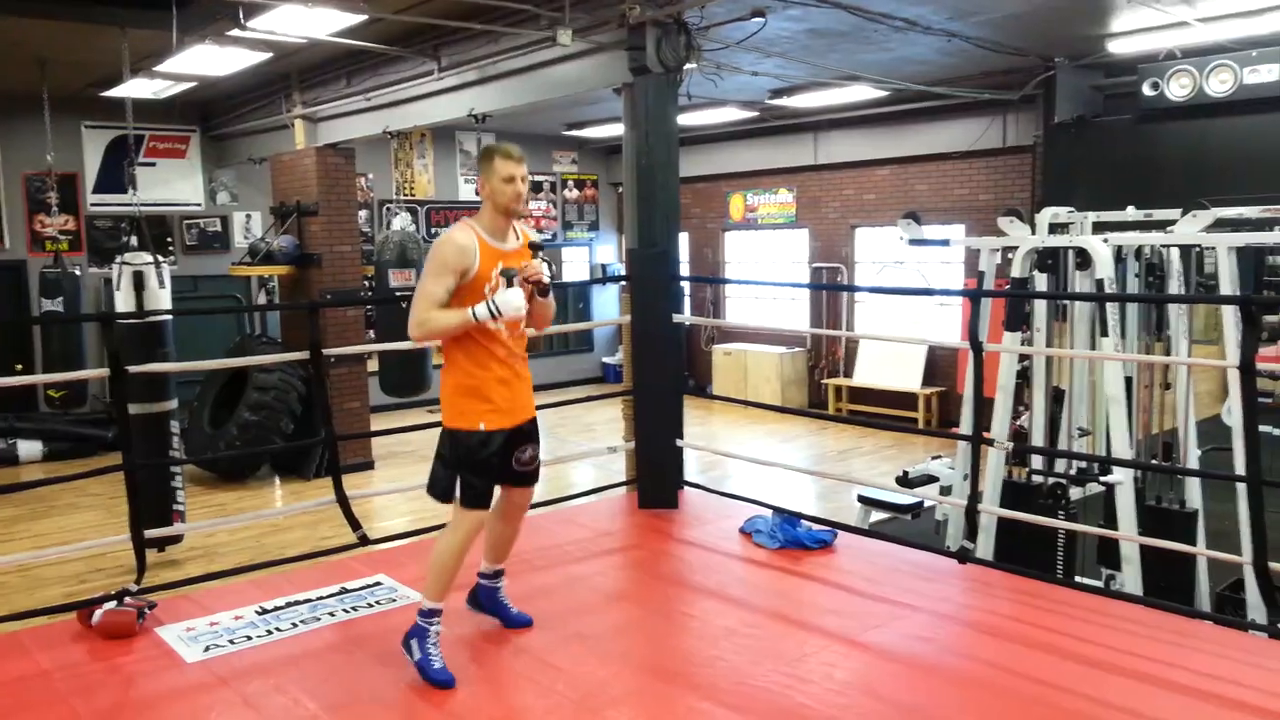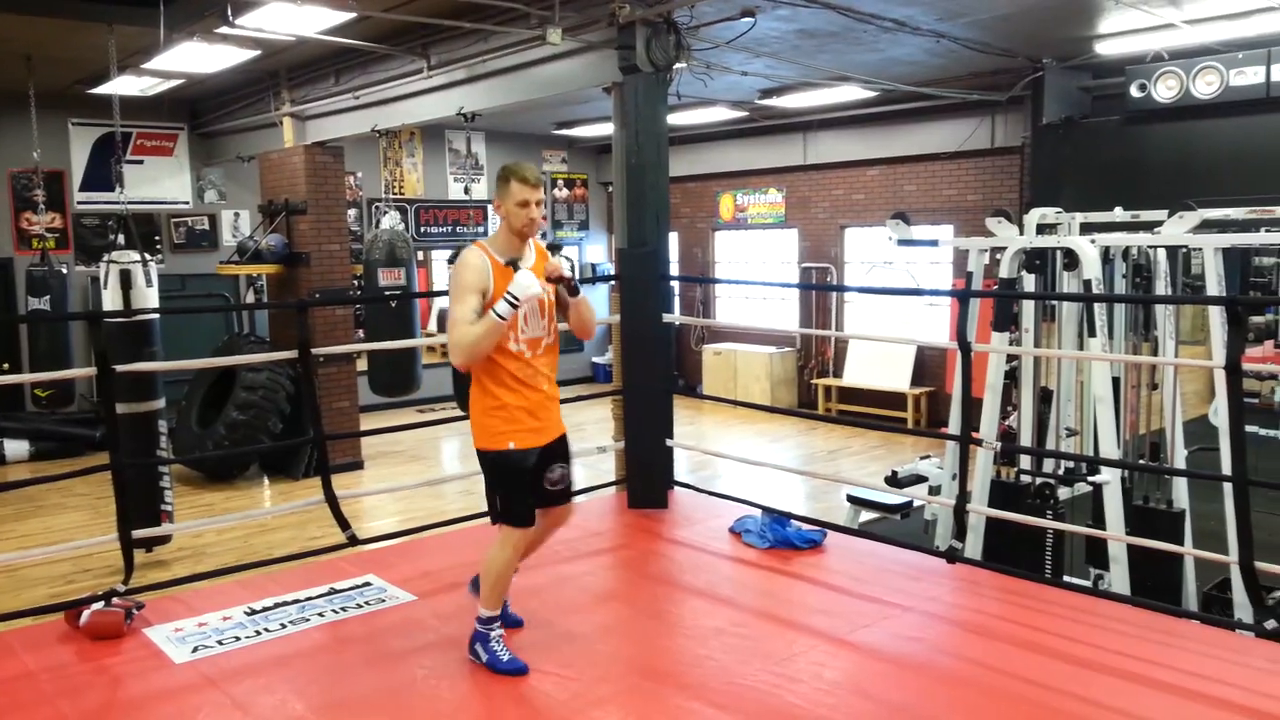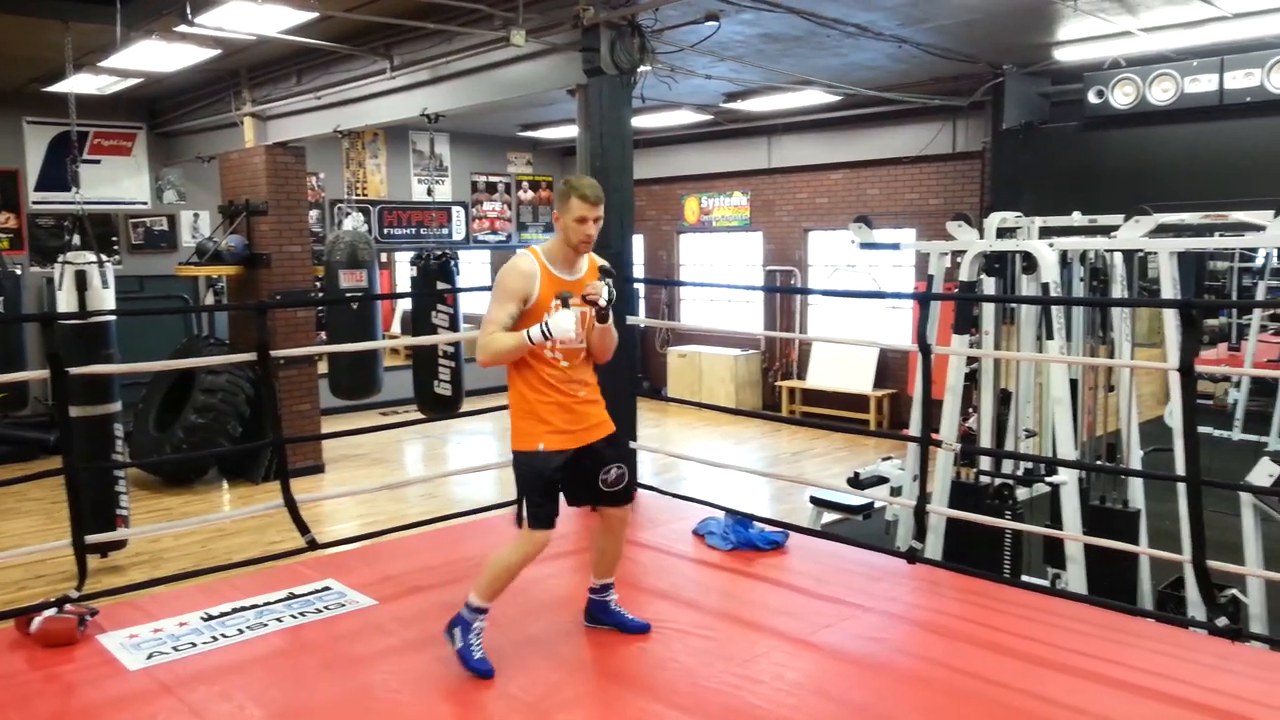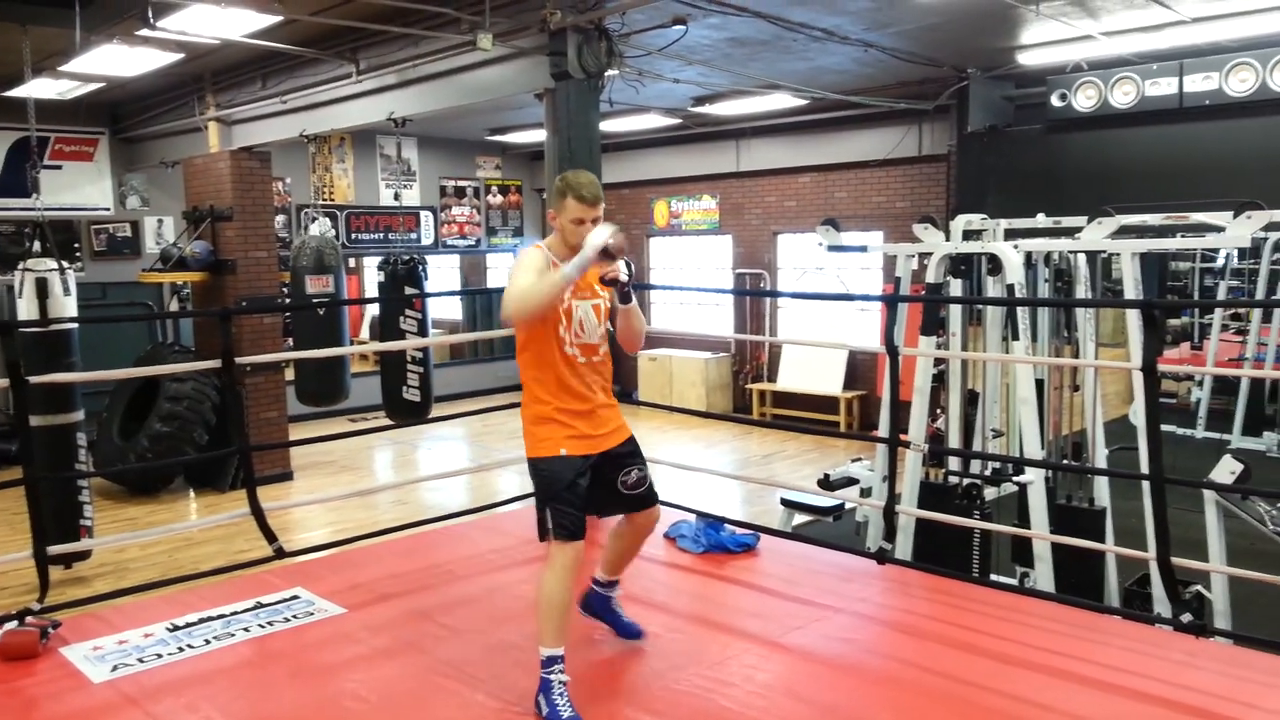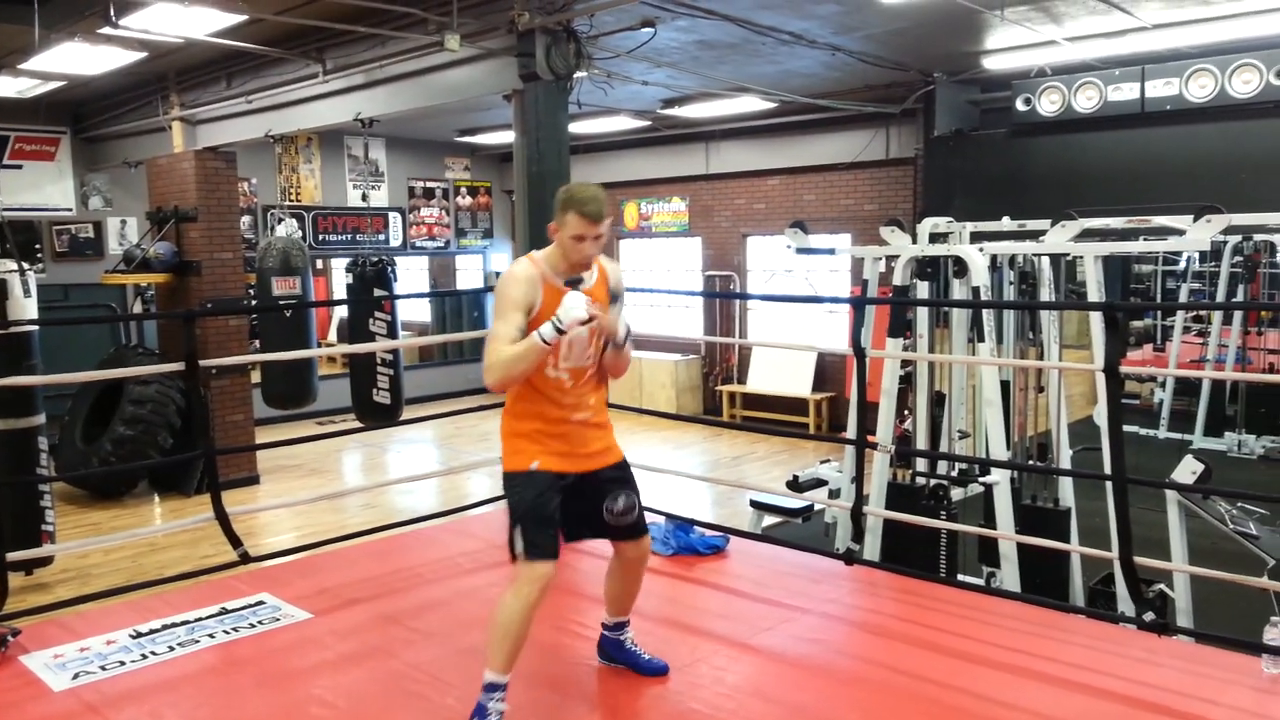
dt=0.5s
person 1, frame 1
left shoulder: (526, 239)
right shoulder: (457, 244)
left elbow: (540, 323)
right elbow: (419, 326)
left wrist: (540, 289)
right wrist: (488, 309)
left hip: (517, 398)
right hip: (473, 404)
left knee: (518, 495)
right knee: (471, 516)
left ankle: (489, 587)
right ankle: (424, 630)
person 1, frame 2
left shoulder: (546, 254)
right shoulder: (473, 265)
left elbow: (586, 329)
right elbow: (461, 354)
left wrist: (568, 287)
right wrist: (512, 301)
left hip: (545, 415)
right hip: (502, 424)
left knee: (555, 510)
right knee: (515, 528)
left ankle: (489, 579)
right ankle: (485, 632)
person 1, frame 3
left shoulder: (596, 270)
right shoulder: (522, 271)
left elbow: (602, 356)
right elbow: (485, 351)
left wrist: (603, 314)
right wrist: (544, 331)
left hip: (589, 418)
right hip: (540, 426)
left knee: (616, 512)
right knee: (534, 536)
left ankle: (601, 602)
right ankle: (468, 620)
person 1, frame 4
left shoulder: (601, 261)
right shoulder: (532, 263)
left elbow: (634, 343)
right elbow: (519, 309)
left wrist: (621, 291)
right wrist: (584, 253)
left hip: (606, 420)
right hip: (557, 432)
left knee: (643, 514)
right knee: (565, 550)
left ankle: (601, 593)
person 1, frame 5
left shoulder: (608, 277)
right shoulder: (523, 277)
right elbow: (495, 375)
left wrist: (619, 339)
right wrist: (558, 326)
left hip: (595, 445)
right hip: (534, 451)
left knee: (635, 546)
right knee: (534, 574)
left ankle: (615, 639)
